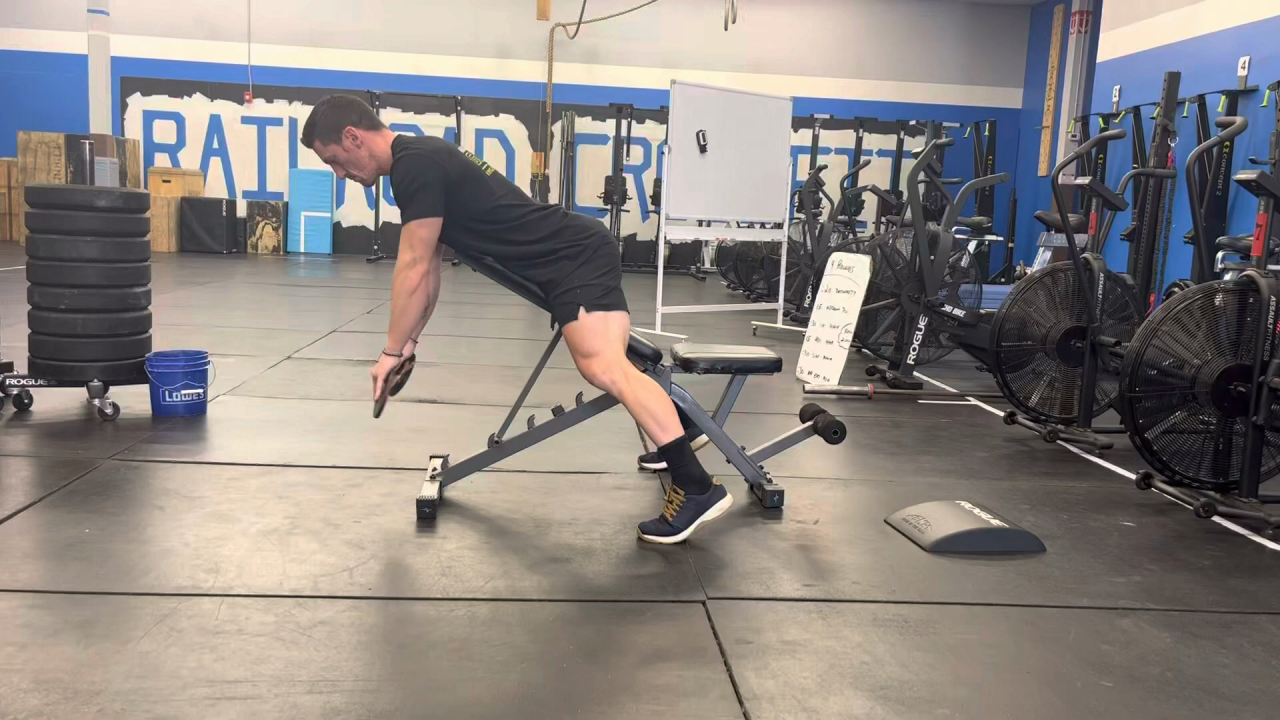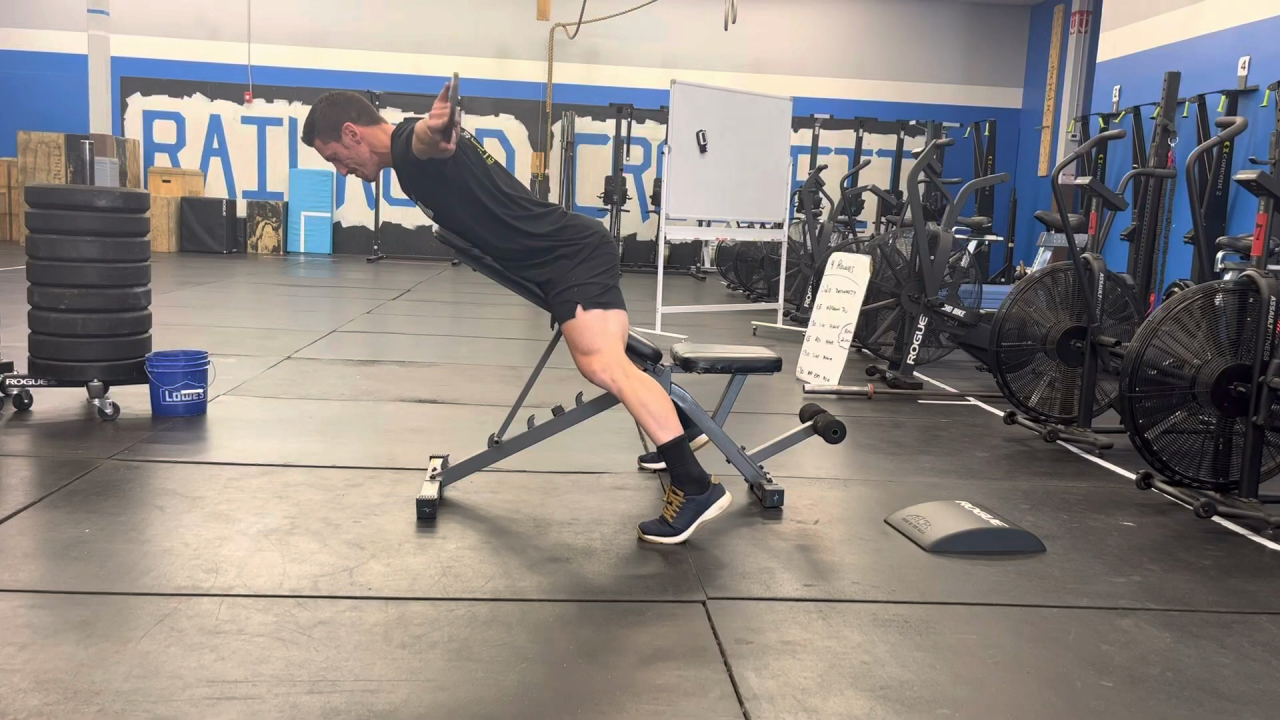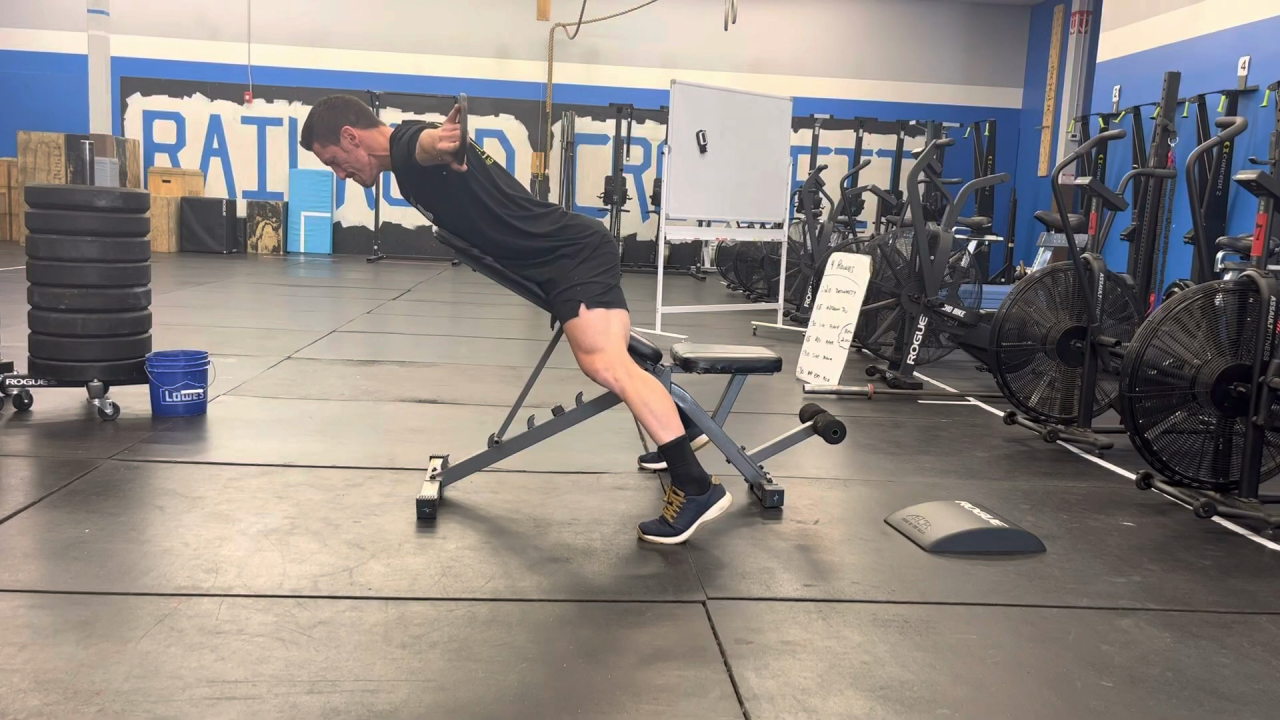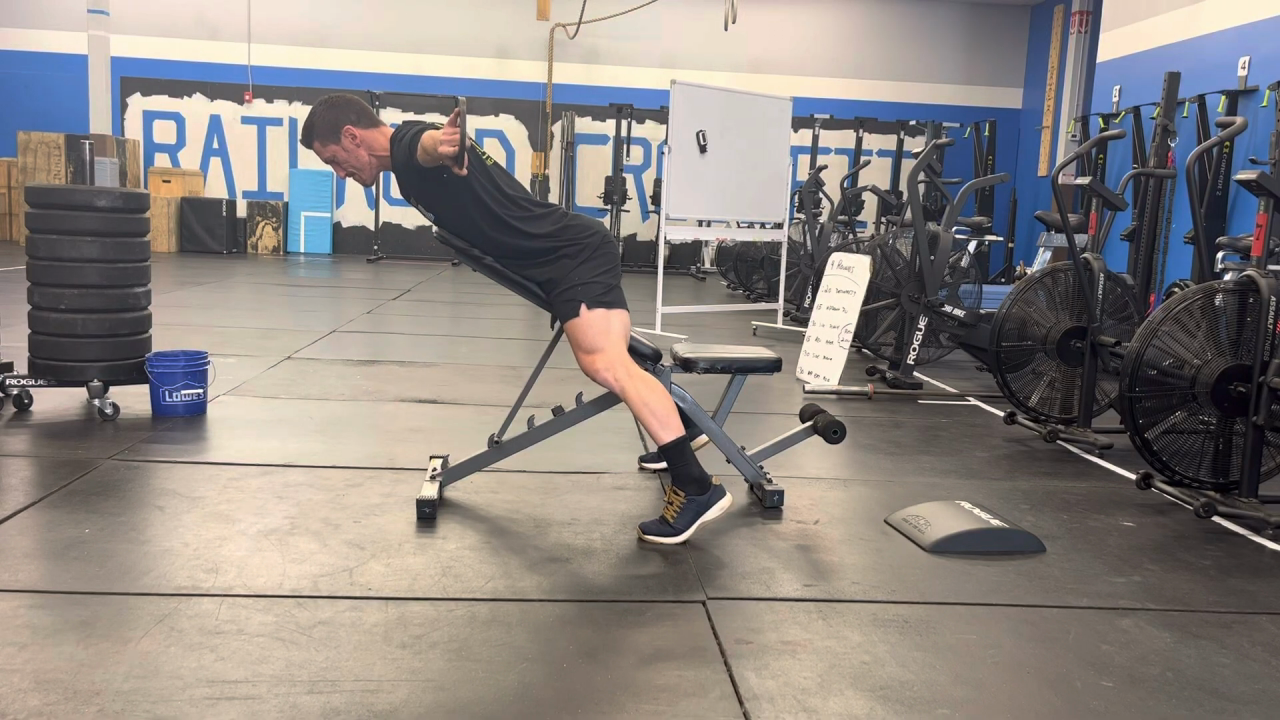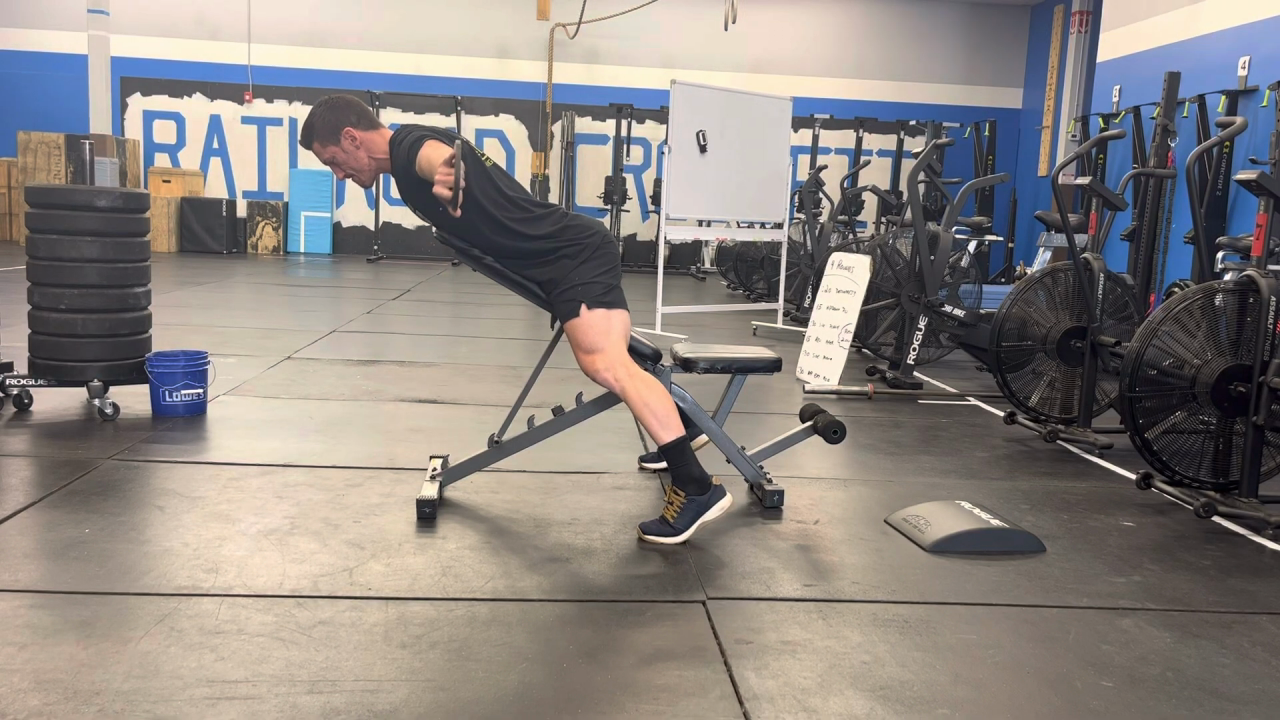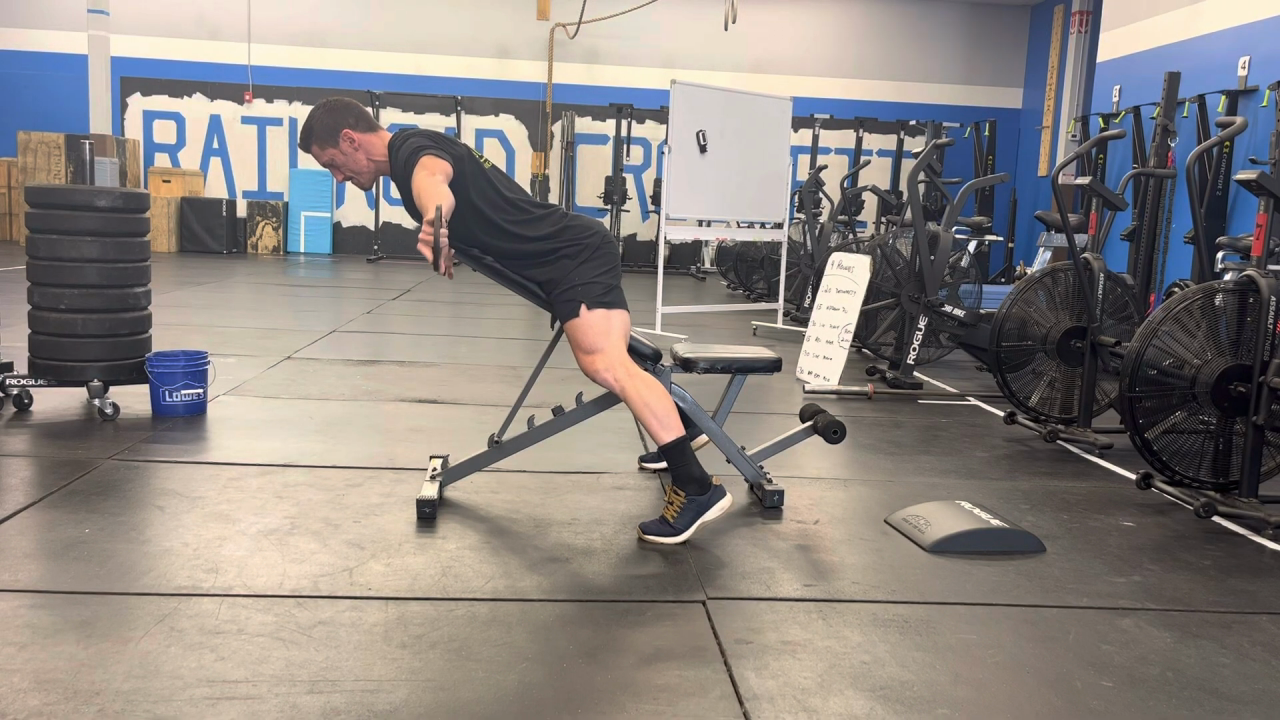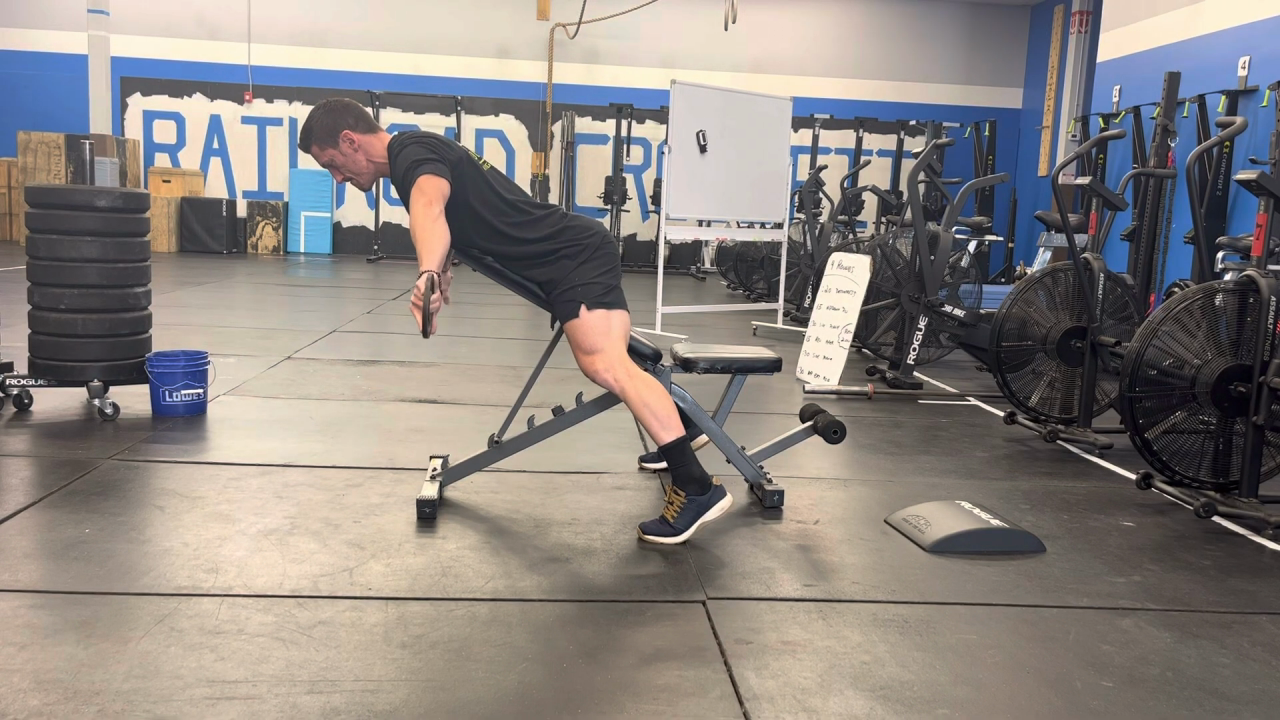
dt=0.7s
person 1, frame 1
left shoulder: (414, 165)
right shoulder: (419, 158)
left elbow: (414, 269)
right elbow: (429, 266)
left wrist: (392, 350)
right wrist: (411, 339)
left hip: (576, 256)
right hip: (574, 252)
left knee: (602, 366)
right knee: (609, 359)
left ankle: (696, 486)
right ankle: (682, 425)
person 1, frame 2
left shoulder: (410, 142)
right shoulder: (412, 153)
left elbow: (429, 135)
left wrist: (437, 129)
left hip: (573, 255)
right hip: (569, 252)
left knee: (602, 365)
right knee: (608, 358)
left ankle: (695, 487)
right ankle: (680, 427)
person 1, frame 3
left shoulder: (410, 145)
right shoulder: (410, 158)
left elbow: (431, 143)
left wrist: (445, 139)
left hip: (574, 253)
right hip: (569, 252)
left knee: (604, 363)
right knee: (610, 355)
left ankle: (696, 486)
right ankle: (682, 426)
person 1, frame 4
left shoulder: (409, 143)
right shoulder: (409, 158)
left elbow: (431, 142)
left wrist: (445, 142)
left hip: (574, 254)
right hip: (569, 252)
left knee: (604, 363)
right knee: (609, 355)
left ankle: (696, 487)
right ankle: (682, 426)
person 1, frame 5
left shoulder: (409, 146)
right shoulder: (409, 155)
left elbow: (433, 153)
left wrist: (445, 170)
left hip: (574, 254)
right hip: (571, 252)
left knee: (604, 363)
right knee: (610, 355)
left ankle: (696, 487)
right ankle: (683, 426)
person 1, frame 6
left shoulder: (410, 148)
right shoulder: (413, 149)
left elbow: (432, 178)
left wrist: (433, 221)
right wrist: (448, 241)
left hip: (575, 253)
right hip: (570, 251)
left knee: (604, 363)
right knee: (608, 355)
left ankle: (696, 487)
right ankle: (681, 426)
person 1, frame 7
left shoulder: (410, 153)
right shoulder: (414, 151)
left elbow: (428, 208)
left wrist: (427, 274)
right wrist: (441, 271)
left hip: (573, 254)
right hip: (570, 252)
left knee: (603, 363)
right knee: (609, 356)
left ankle: (696, 487)
right ankle: (681, 428)
